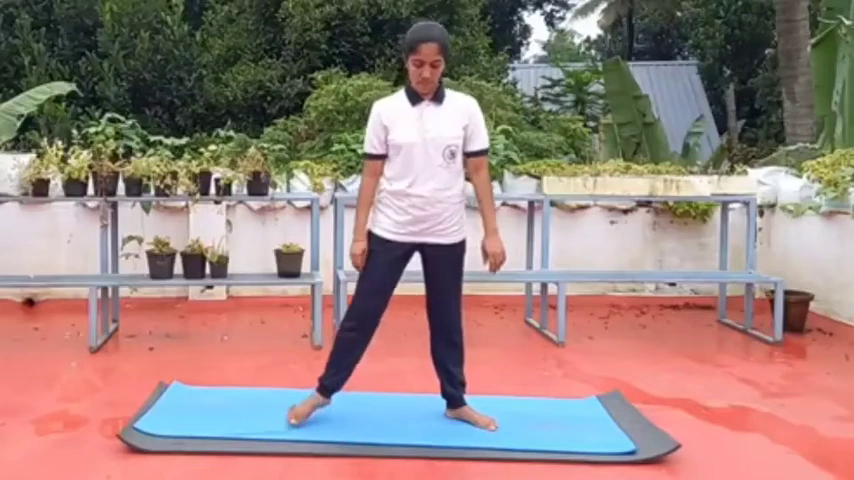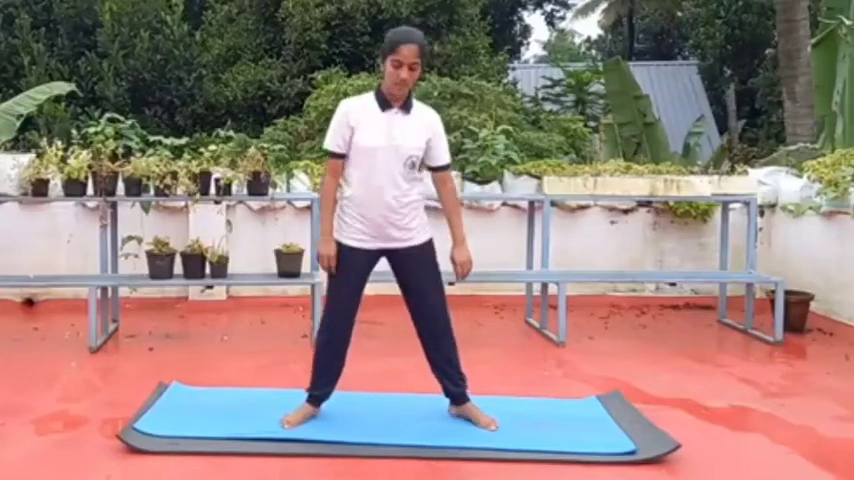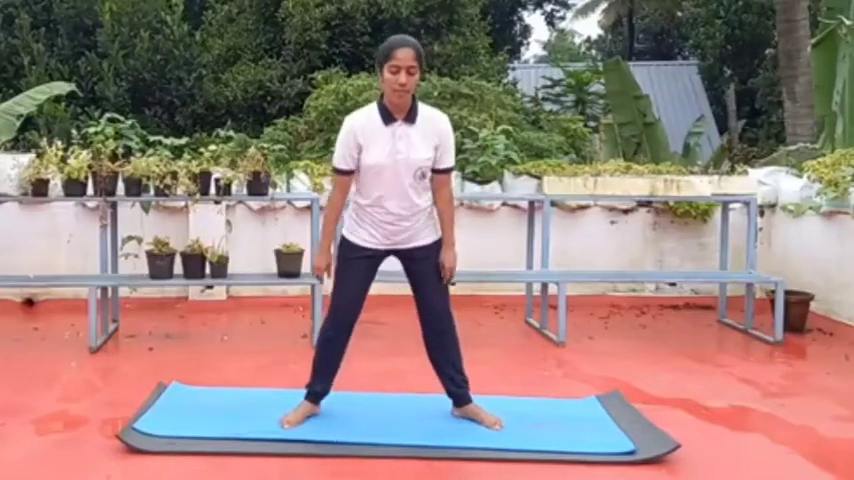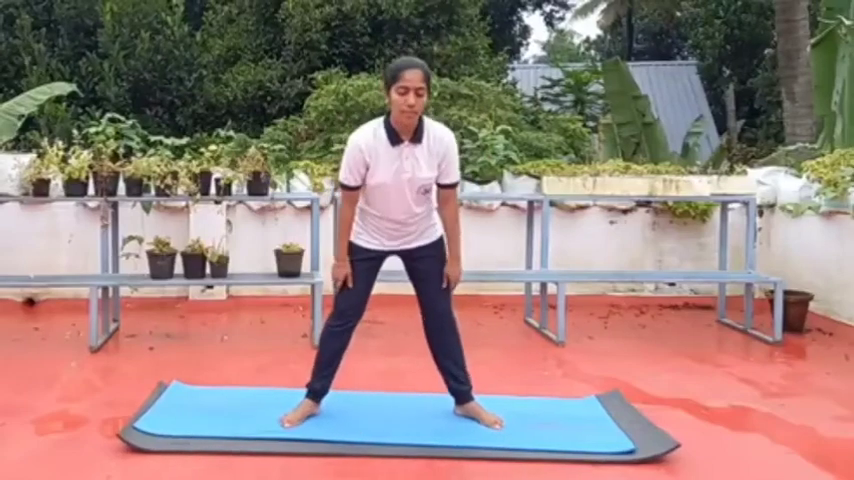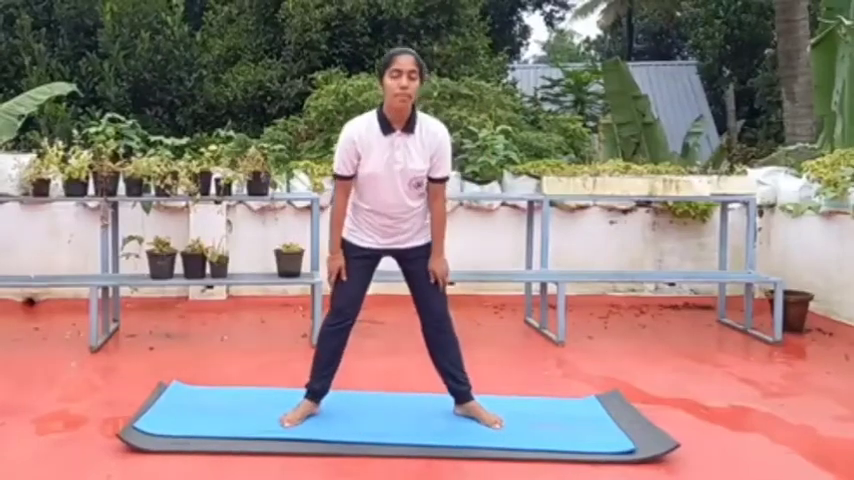
dt=0.3s
person 1, frame 1
left shoulder: (465, 107)
right shoulder: (385, 109)
left elbow: (479, 172)
right elbow: (372, 175)
left wrist: (491, 232)
right wrist: (360, 234)
left hip: (447, 234)
right hip: (391, 231)
left knee: (447, 319)
right knee: (363, 312)
left ankle: (456, 401)
right ankle: (323, 393)
person 1, frame 2
left shoulder: (428, 120)
right shoulder: (351, 110)
left elbow: (444, 183)
right elbow: (332, 176)
left wrist: (460, 243)
right wrist: (326, 235)
left hip: (410, 238)
right hip: (354, 237)
left knee: (434, 317)
right knee: (336, 320)
left ankle: (460, 400)
right ankle: (314, 400)
person 1, frame 3
left shoulder: (437, 123)
right shoulder: (357, 124)
left elbow: (442, 189)
right elbow: (340, 188)
left wrist: (448, 247)
right wrist: (324, 246)
left hip: (420, 239)
right hip: (362, 238)
left knee: (438, 318)
right knee: (340, 317)
left ankle: (463, 401)
right ankle: (312, 399)
person 1, frame 4
left shoulder: (442, 139)
right shoulder: (363, 141)
left elbow: (448, 202)
right elbow: (348, 202)
left wrist: (454, 258)
right wrist: (341, 258)
left hip: (423, 240)
right hip: (367, 240)
left knee: (441, 317)
right knee: (343, 316)
left ankle: (465, 399)
right ankle: (313, 398)
person 1, frame 5
left shoulder: (435, 133)
right shoulder: (356, 131)
left elbow: (437, 197)
right elbow: (342, 194)
left wrist: (438, 254)
right wrist: (334, 250)
left hip: (416, 241)
right hip: (361, 240)
left knee: (437, 318)
right knee: (340, 316)
left ankle: (465, 399)
right ankle: (312, 399)
